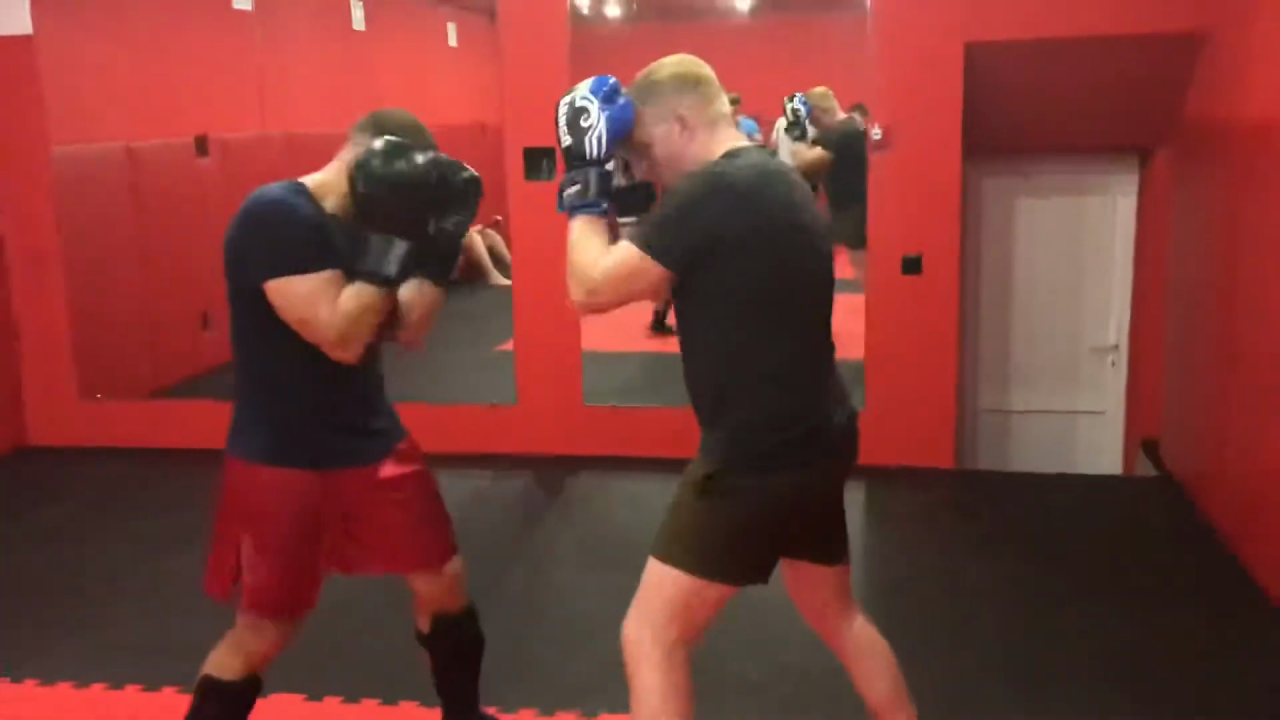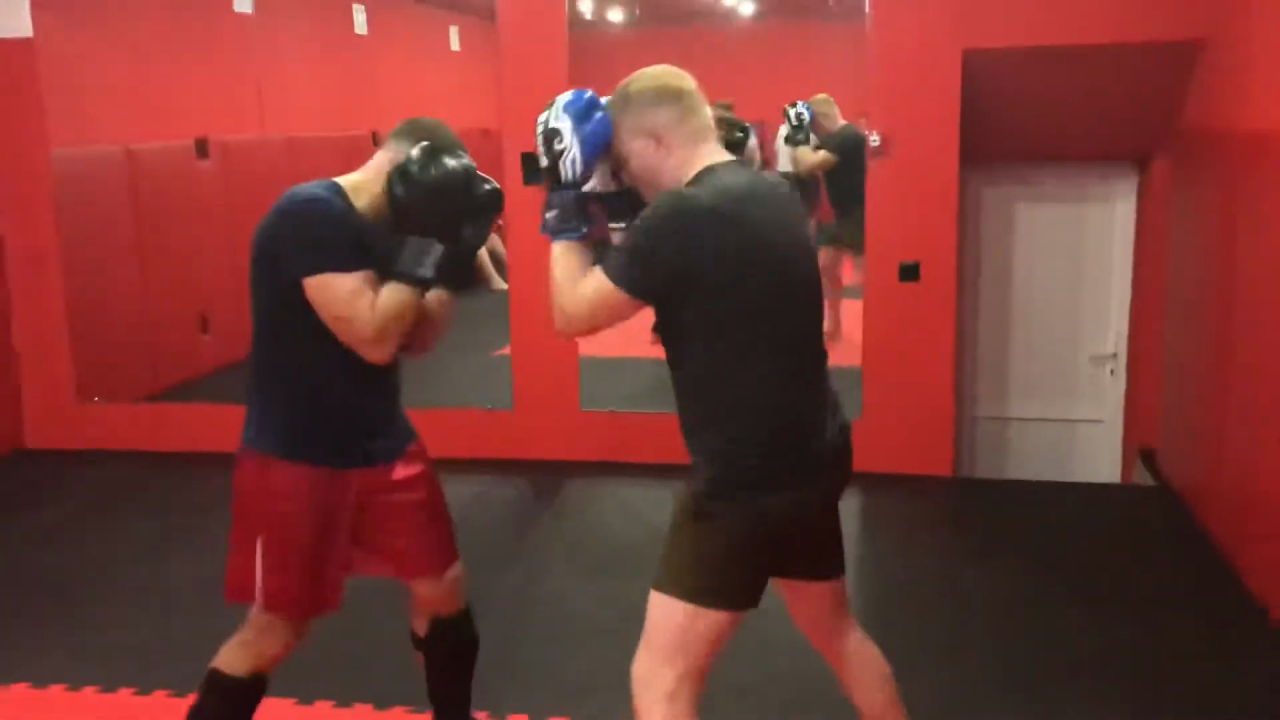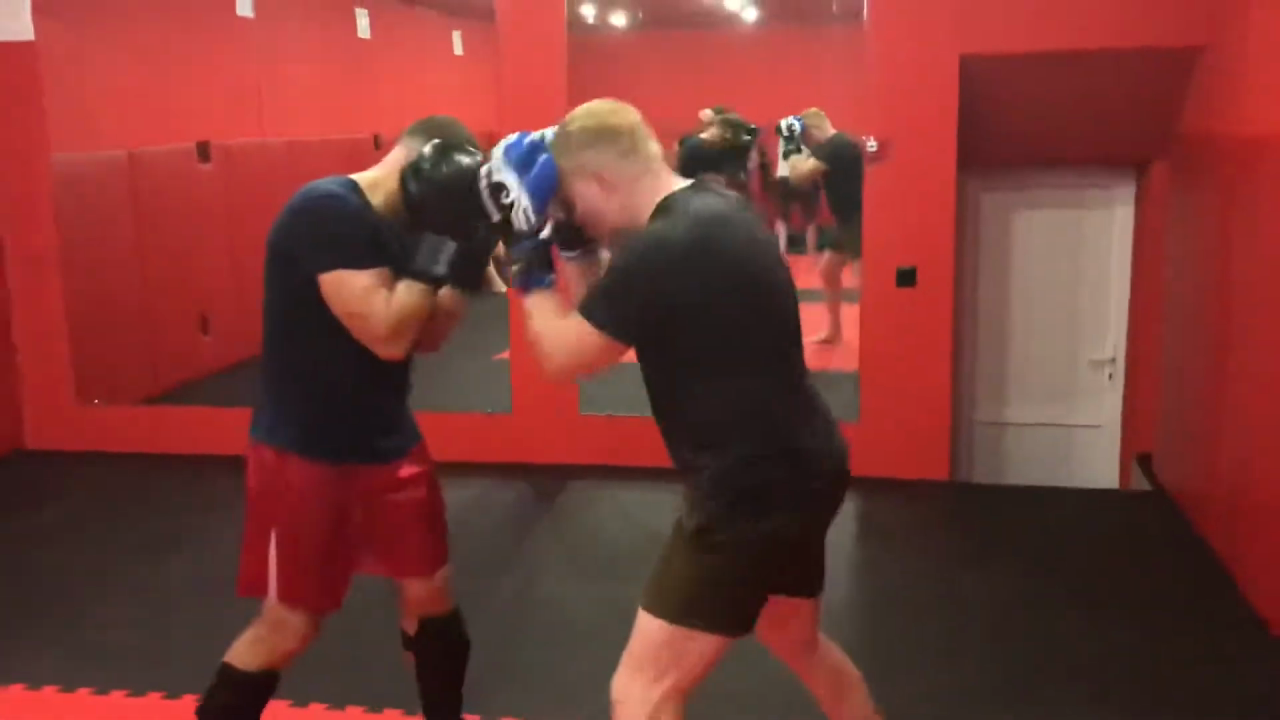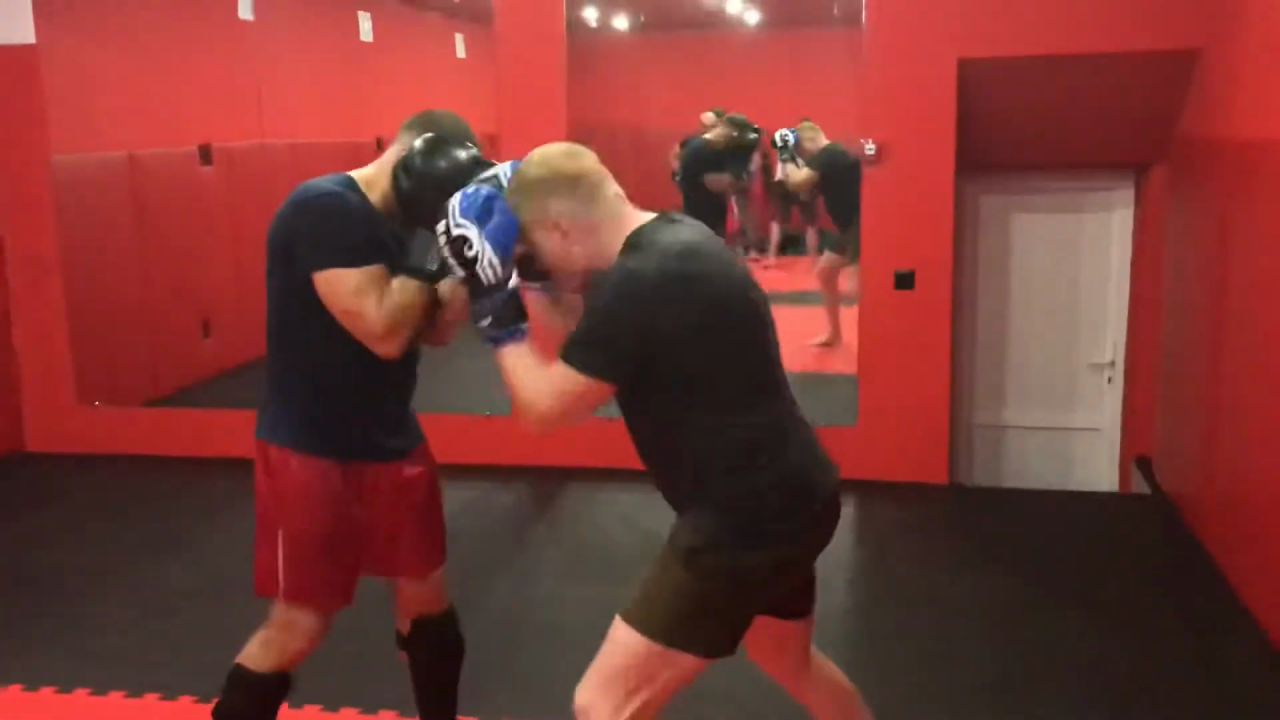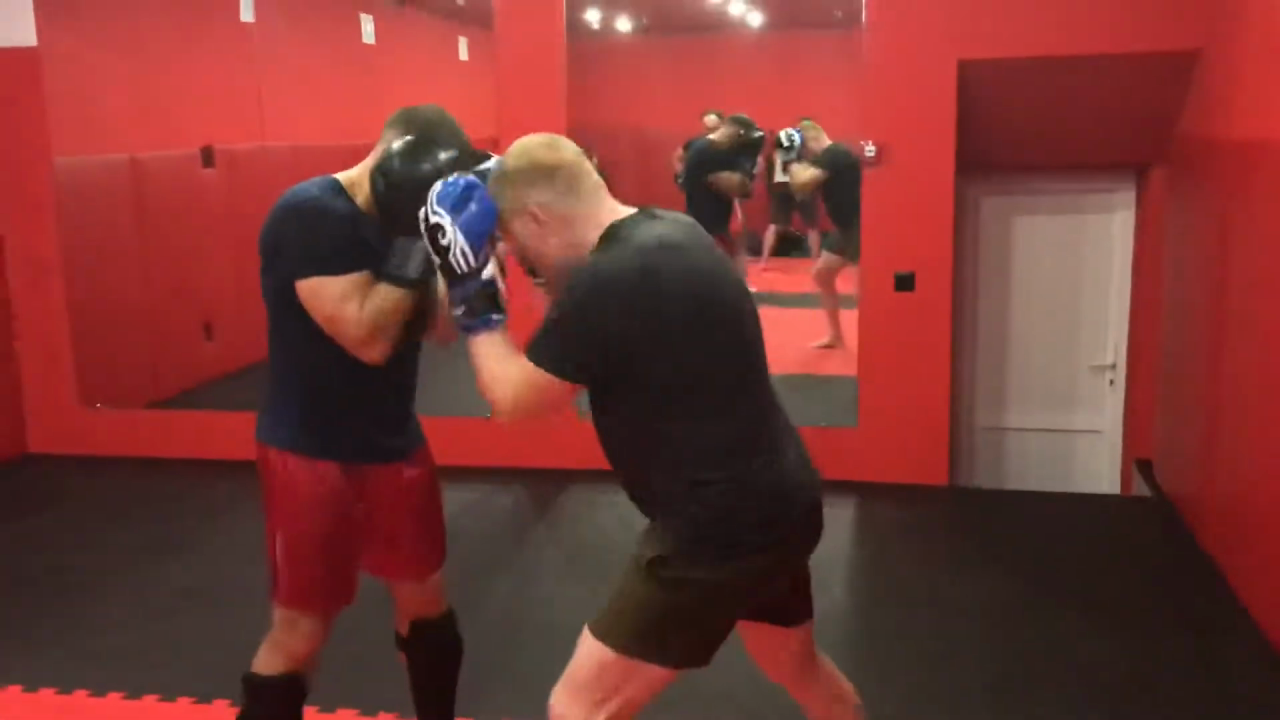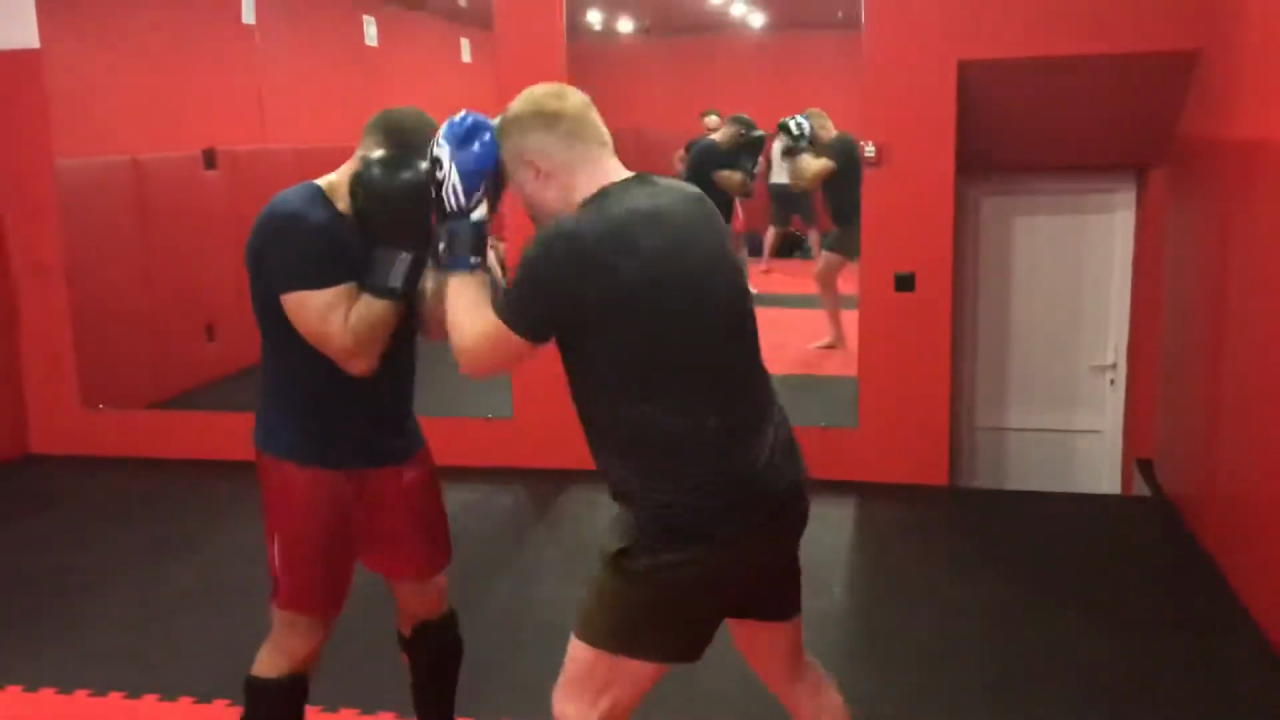
dt=0.1s
person 1, frame 1
left shoulder: (713, 193)
right shoulder: (771, 182)
left elbow: (592, 289)
right elbow: (657, 273)
left wrist: (584, 180)
right wrist: (609, 191)
left hip: (751, 456)
right hip: (813, 441)
left knee: (652, 636)
right knee: (836, 615)
person 1, frame 2
left shoulder: (688, 216)
right shoulder: (763, 193)
left elbow: (573, 313)
left wrist: (565, 203)
right wrist: (588, 200)
left hip: (747, 475)
right hip: (812, 456)
right knee: (830, 626)
person 1, frame 3
left shoulder: (662, 251)
right shoulder: (721, 209)
left elbow: (564, 359)
left wrist: (529, 252)
right wrist: (575, 239)
left hip: (746, 491)
right hip: (804, 471)
right knee: (799, 642)
person 1, frame 4
left shoulder: (639, 285)
right shoulder: (683, 238)
left elbow: (547, 406)
left wrist: (495, 308)
right wrist: (551, 287)
left hip: (742, 519)
right hip: (795, 498)
right knee: (789, 658)
person 1, frame 5
left shoulder: (607, 283)
right shoulder: (674, 234)
left elbow: (514, 399)
left wrist: (471, 296)
left hip: (712, 531)
right hip: (778, 505)
right knee: (796, 665)
person 1, frame 6
left shoulder: (572, 247)
right shoulder: (688, 205)
left elbow: (476, 352)
left wrist: (459, 232)
left hip: (687, 522)
right hip: (772, 492)
right knee: (787, 667)
person 2, frame 1
left shoulder: (368, 220)
right shoulder: (271, 217)
left elbow: (409, 329)
right elbow: (342, 338)
left wrist: (440, 240)
right wrist: (393, 237)
left hip: (371, 438)
right hip: (281, 459)
left knee: (443, 583)
right knee: (263, 631)
person 2, frame 2
left shoulder: (391, 225)
right shoulder: (311, 216)
left elbow: (420, 338)
right elbow: (375, 339)
left wrist: (460, 251)
right wrist: (428, 243)
left hip: (381, 443)
right hip: (294, 455)
left knee: (442, 591)
right knee: (273, 629)
person 2, frame 3
left shoulder: (404, 222)
right shoulder: (325, 212)
left elbow: (428, 335)
right elbow: (387, 336)
left wrist: (470, 250)
right wrist: (439, 238)
left hip: (388, 441)
right hip: (304, 451)
left knee: (431, 593)
right knee: (289, 624)
person 2, frame 4
left shoulder: (406, 216)
right shoulder: (323, 210)
left elbow: (439, 328)
right elbow: (384, 334)
right wrist: (427, 233)
left hip: (392, 439)
right hip: (309, 447)
left knee: (426, 594)
right knee: (299, 624)
person 2, frame 5
left shoulder: (399, 215)
right shoulder: (310, 215)
left elbow: (439, 324)
right elbow: (368, 340)
right wrist: (411, 239)
left hip: (393, 442)
right hip: (311, 451)
left knee: (423, 596)
right knee: (301, 628)
person 2, frame 6
left shoulder: (386, 219)
right shoulder: (293, 224)
left elbow: (433, 322)
right elbow: (355, 352)
right wrist: (394, 247)
left hip: (394, 443)
right hip: (310, 457)
left knee: (425, 595)
right knee: (301, 631)
person 3, frame 1
left shoulder: (844, 133)
right shoulder: (838, 131)
left elbow: (806, 162)
right elbow: (812, 156)
right wrist: (800, 133)
left hip: (856, 211)
right hip: (841, 209)
person 3, frame 2
left shoulder: (846, 138)
right shoulder: (837, 137)
left elbow: (808, 165)
right elbow: (807, 165)
left wrist: (799, 137)
right wrist: (799, 139)
left hip: (859, 215)
right hip: (846, 214)
left knee: (865, 276)
right knee: (826, 265)
right ankle: (833, 326)
person 3, frame 3
left shoulder: (836, 146)
right shoulder: (832, 145)
left elbow: (799, 176)
right elbow: (800, 178)
left wrist: (793, 147)
right wrist: (793, 148)
left hip: (860, 220)
right hip: (848, 219)
right knee: (826, 270)
right ankle: (833, 330)
person 3, frame 4
left shoulder: (829, 156)
right shoulder: (827, 156)
left elbow: (795, 183)
right elbow: (802, 190)
left hip: (863, 225)
right hip: (849, 226)
left knee: (859, 287)
right knee: (824, 273)
right ankle: (834, 333)
person 3, frame 5
left shoulder: (834, 155)
right shoulder: (828, 156)
left elbow: (802, 182)
right elbow: (802, 191)
right wrist: (794, 161)
left hip: (862, 227)
right hip: (848, 227)
right knee: (821, 274)
right ankle: (836, 335)
person 3, frame 6
left shoulder: (842, 145)
right shoulder: (826, 148)
left elbow: (812, 174)
right elbow: (804, 182)
left wrist: (802, 144)
right wrist: (793, 152)
left hip: (861, 222)
right hip: (845, 223)
right knee: (822, 273)
right ankle: (837, 335)
